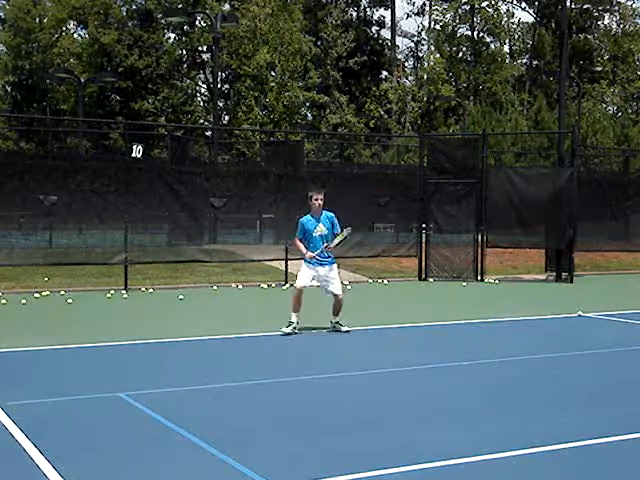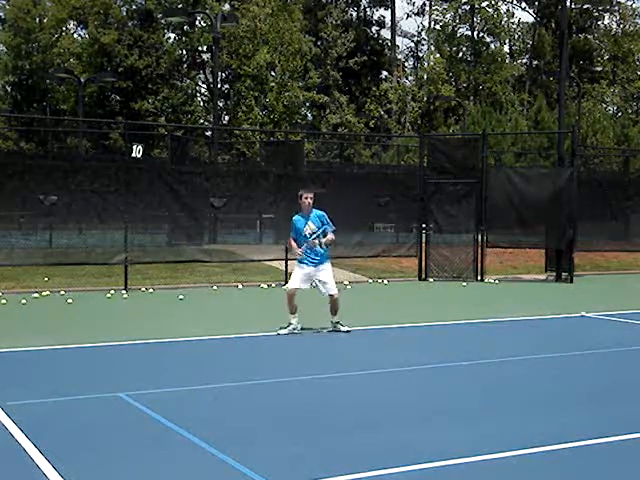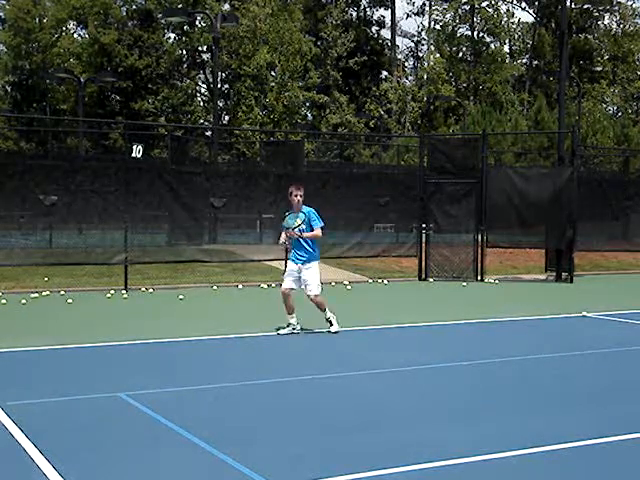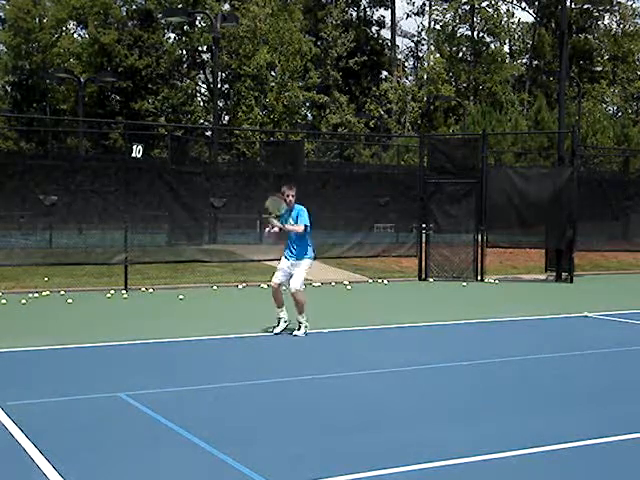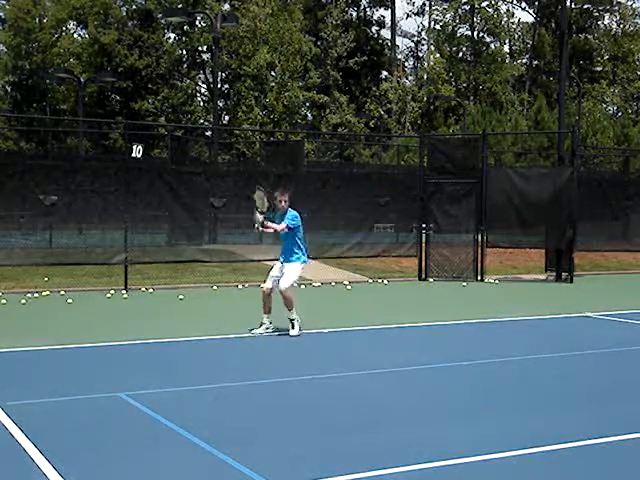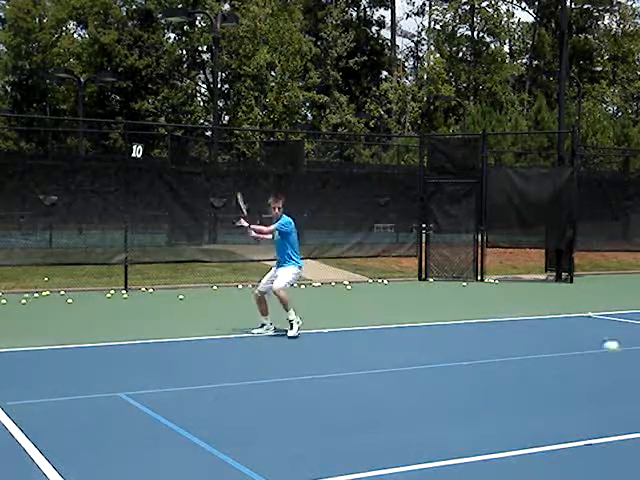
dt=0.1s
person 1, frame 1
left shoulder: (330, 217)
right shoulder: (304, 221)
left elbow: (338, 236)
right elbow: (297, 240)
right wrist: (305, 253)
left hip: (328, 264)
right hip: (310, 263)
left knee: (339, 297)
right knee: (299, 287)
left ankle: (335, 322)
right ankle: (293, 322)
person 1, frame 2
left shoulder: (321, 215)
right shoulder: (295, 220)
left elbow: (332, 237)
right elbow: (293, 239)
left wrist: (320, 242)
right wrist: (295, 249)
left hip: (321, 263)
right hip: (303, 263)
left knee: (334, 296)
right knee: (290, 290)
left ankle: (335, 322)
right ankle: (294, 323)
person 1, frame 3
left shoulder: (310, 212)
left elbow: (318, 233)
left wrist: (300, 234)
right wrist: (283, 237)
left hip: (310, 261)
right hip: (294, 260)
left knee: (313, 296)
right knee: (285, 291)
left ankle: (329, 316)
right ankle: (293, 323)
person 1, frame 4
left shoulder: (301, 210)
right shoulder: (284, 213)
left elbow: (300, 229)
left wrist: (281, 225)
right wrist: (272, 228)
left hip: (303, 257)
right hip: (288, 256)
left knee: (295, 289)
right knee: (275, 284)
left ankle: (301, 323)
right ankle: (283, 318)
person 1, frame 5
left shoulder: (293, 215)
right shoulder: (279, 215)
left elbow: (280, 228)
left wrist: (263, 222)
right wrist: (264, 226)
left hip: (296, 260)
right hip: (283, 261)
left knee: (284, 287)
right knee: (266, 290)
left ankle: (294, 319)
right ankle: (267, 323)
person 1, frame 6
left shoulder: (286, 221)
right shoulder: (274, 222)
left elbow: (267, 230)
left wrist: (248, 225)
right wrist: (257, 235)
left hip: (292, 266)
right hip: (279, 266)
left knee: (277, 287)
right knee: (259, 292)
left ankle: (293, 320)
right ankle: (267, 325)
